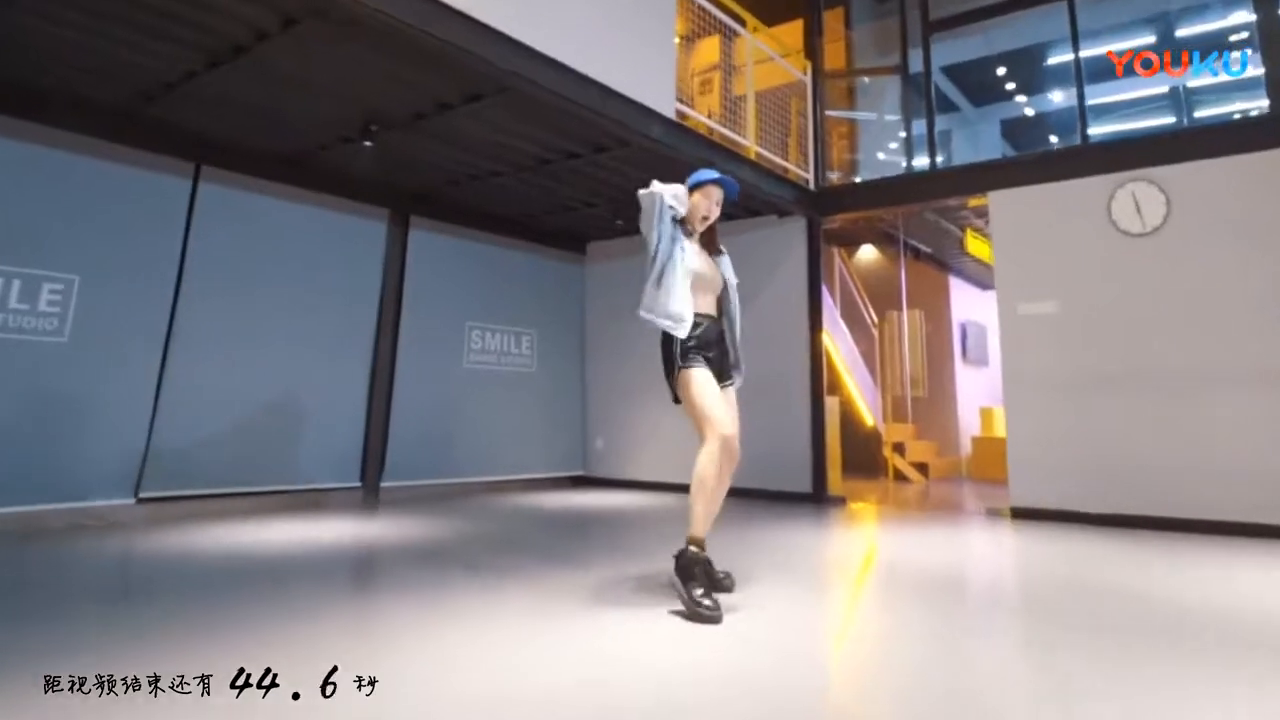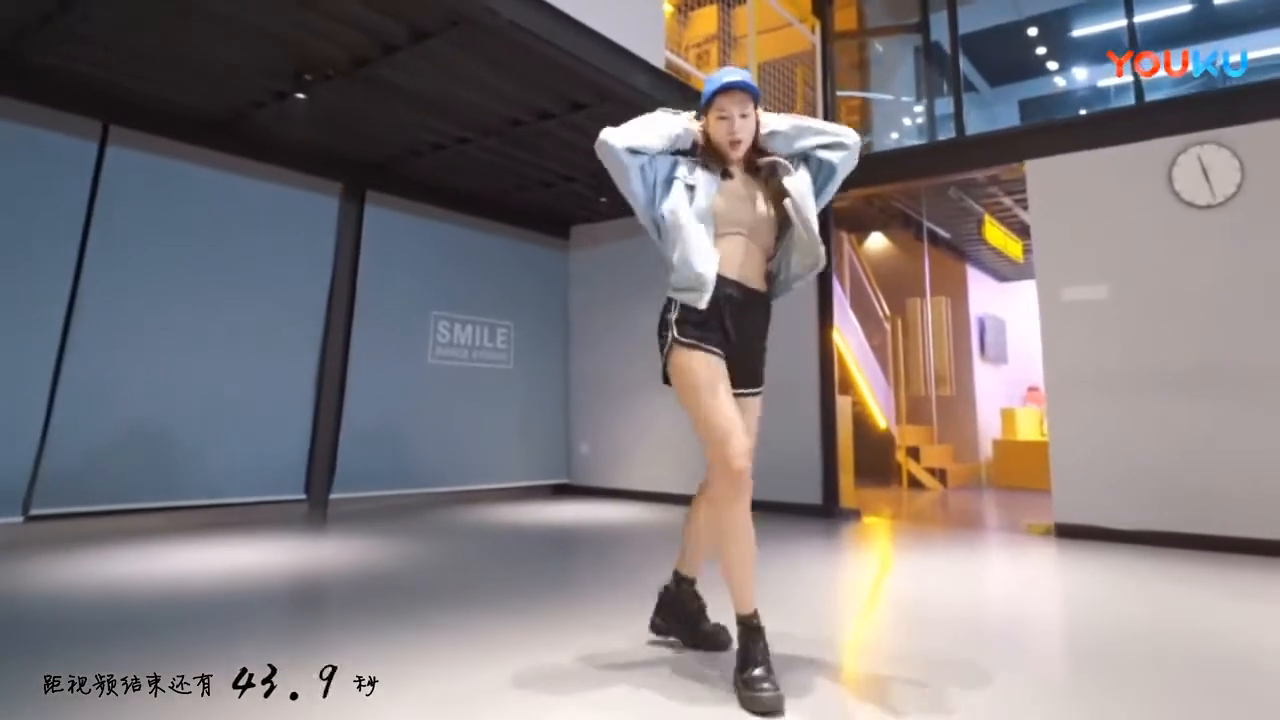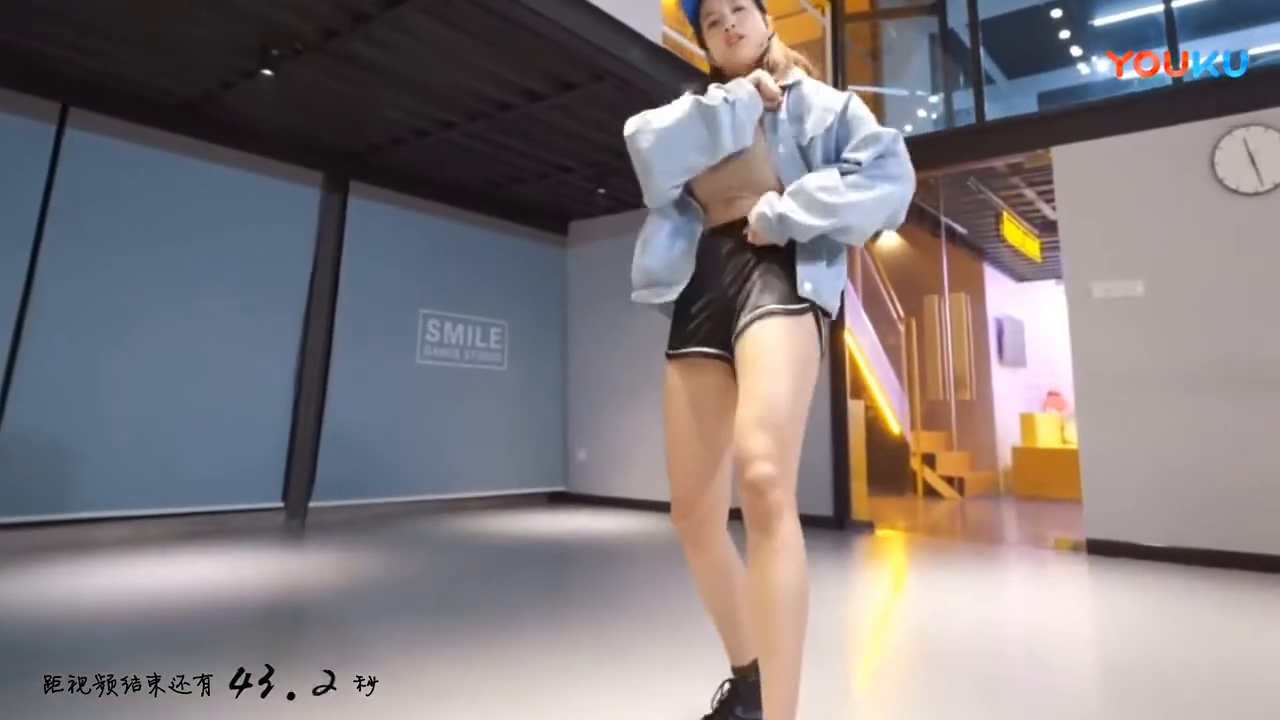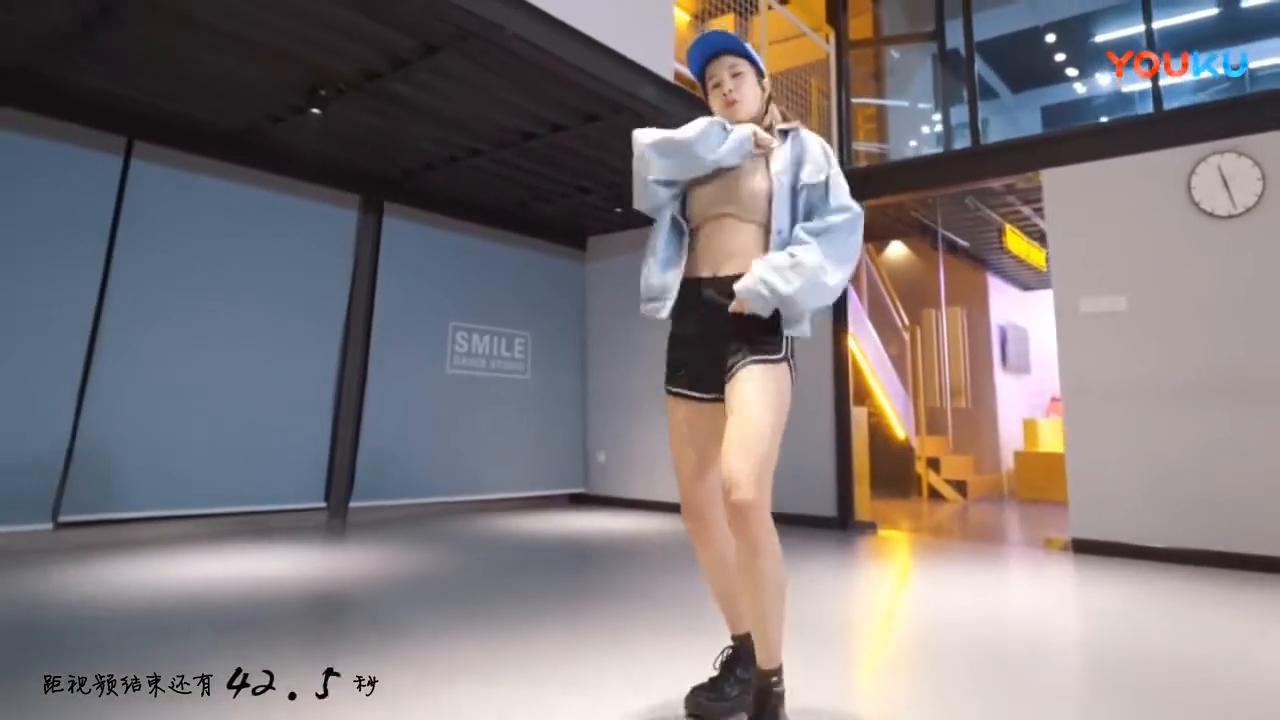
dt=0.7s
person 1, frame 1
left shoulder: (717, 255)
right shoulder: (670, 239)
left wrist: (732, 364)
left hip: (717, 349)
right hip: (687, 345)
left knee: (728, 453)
right knee: (722, 435)
right ankle: (691, 563)
person 1, frame 2
left shoulder: (781, 180)
right shoulder: (684, 176)
left elbow: (844, 145)
right elbow: (615, 146)
left wrist: (777, 129)
right wrist: (675, 128)
left hip: (747, 336)
right hip: (695, 320)
left knee: (726, 483)
right knee: (733, 468)
left ankle: (677, 600)
right ankle: (751, 639)
person 1, frame 3
left shoulder: (813, 99)
right shoulder: (708, 116)
left elbow: (887, 173)
right elbow: (648, 148)
left wrist: (784, 212)
right wrist: (737, 104)
left hip: (777, 273)
right hip: (699, 291)
left knee: (765, 481)
right knee: (693, 512)
person 1, frame 4
left shoulder: (800, 150)
right shoulder: (703, 156)
left elbow: (839, 232)
right elbow: (651, 155)
left wrist: (770, 282)
right wrist: (732, 140)
left hip: (758, 324)
right hip: (693, 324)
left knee: (745, 498)
right knee: (699, 513)
right ankle: (740, 654)
